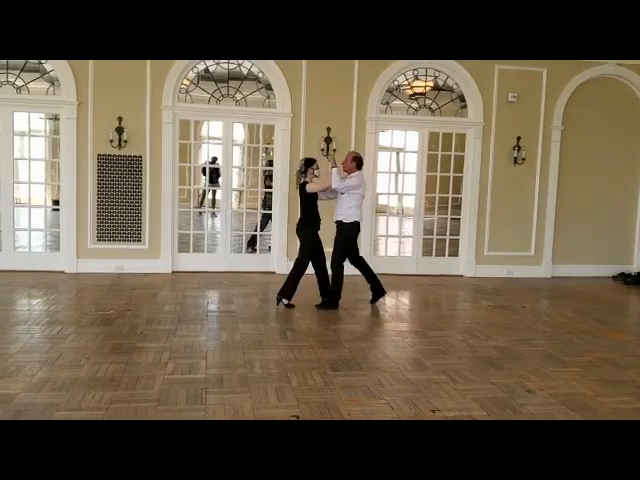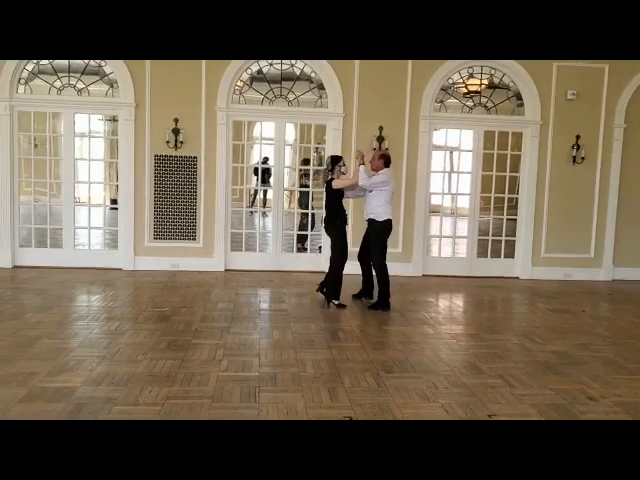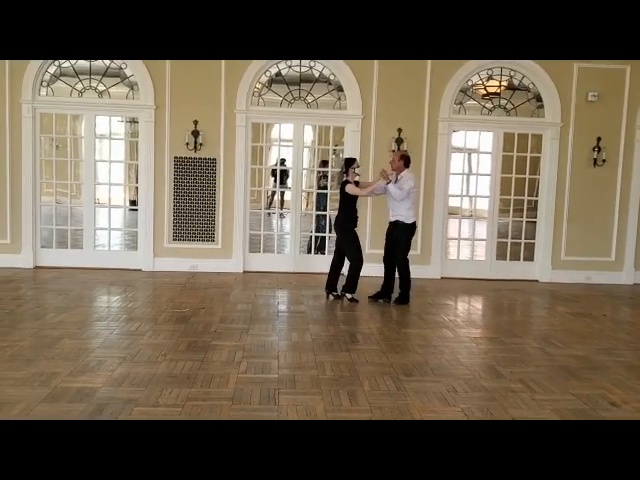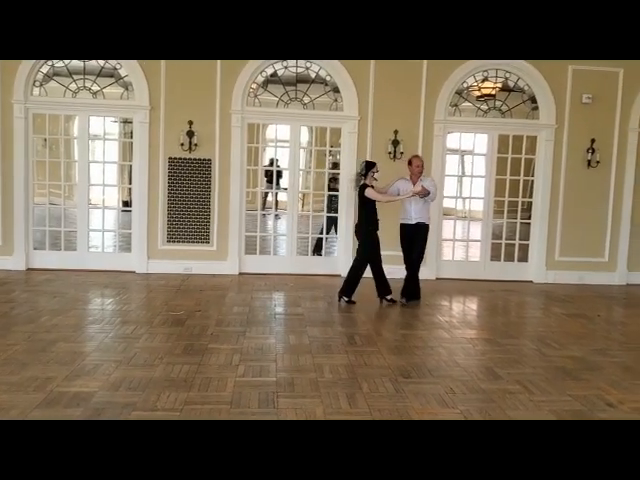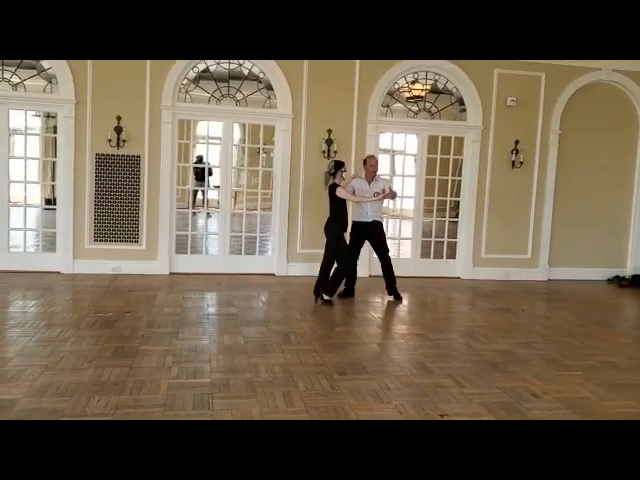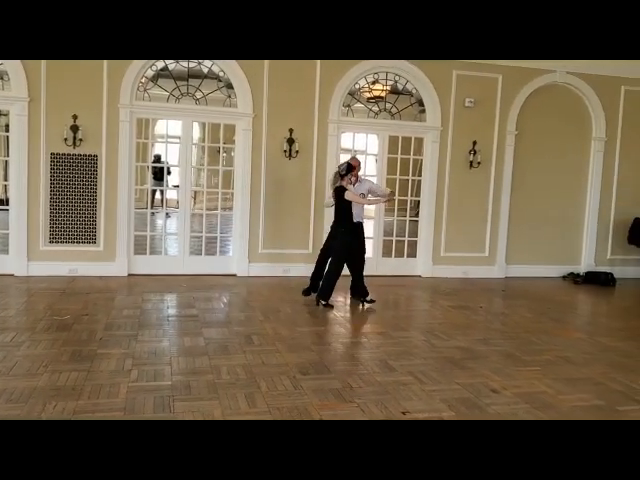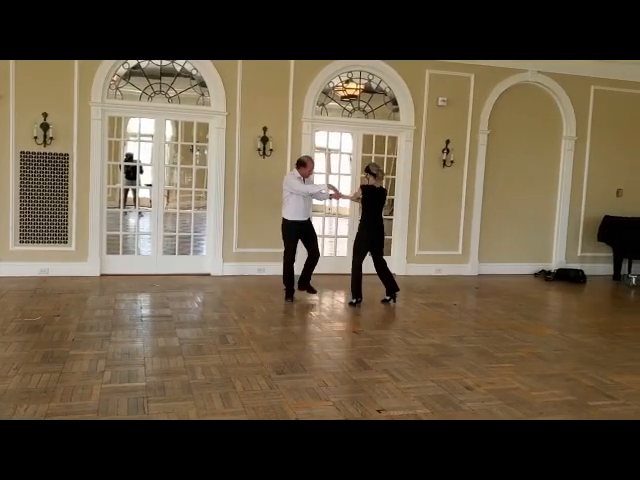
dt=0.7s
person 1, frame 1
left shoulder: (357, 180)
right shoulder: (348, 179)
left elbow: (336, 185)
right elbow: (334, 190)
left wrist: (333, 166)
left hip: (348, 226)
right hip: (346, 225)
left knee: (337, 262)
right knee: (356, 259)
left ankle: (333, 300)
right ankle: (377, 289)
person 1, frame 2
left shoulder: (385, 177)
right shoulder: (376, 177)
left elbow: (363, 183)
right elbow: (360, 190)
left wrist: (361, 163)
left hip: (381, 224)
right hip: (374, 223)
left knee: (378, 262)
right knee: (363, 257)
left ankle: (383, 301)
right ankle: (367, 290)
person 1, frame 3
left shoulder: (409, 179)
right shoulder: (393, 179)
left elbow: (400, 196)
right elbow: (375, 190)
left wrist: (388, 181)
left hip: (406, 225)
right hip: (394, 223)
left knee: (401, 259)
right knee: (388, 258)
left ankle: (404, 295)
right ankle: (386, 291)
person 1, frame 4
left shoulder: (429, 182)
right shoulder: (401, 183)
left elbow: (432, 197)
right elbow: (387, 195)
left wrist: (427, 193)
left hip: (421, 225)
right hip: (405, 225)
left knee: (416, 259)
right knee: (408, 260)
left ankle: (407, 293)
right ankle: (414, 292)
person 1, frame 5
left shoulder: (383, 182)
right shoulder: (356, 181)
left elbow: (391, 193)
left wrist: (392, 194)
left hip: (375, 224)
right hip: (358, 223)
left knee: (384, 257)
right knee: (352, 257)
left ankle: (392, 289)
right ankle: (349, 289)
person 1, frame 6
left shoulder: (366, 183)
left elbow: (379, 191)
right elbow: (328, 202)
left wrist: (389, 194)
left hip: (357, 226)
left knee: (359, 258)
right knee: (324, 254)
left ankle: (356, 289)
right ankle: (313, 286)
person 1, frame 7
left shoulder: (307, 179)
right shoulder: (290, 179)
left elbow: (314, 194)
right elbow: (306, 189)
left wrist: (330, 195)
right wrist: (326, 186)
left hip: (306, 222)
right hip: (291, 223)
left knee: (314, 253)
right knee: (289, 257)
left ankle: (304, 282)
right ankle: (289, 290)
person 2, frame 1
left shoulder: (310, 186)
right shoulder: (305, 186)
left elbow: (326, 192)
right elbow: (327, 186)
left hip: (310, 228)
right hip: (306, 229)
left knee: (320, 262)
right knee: (302, 263)
left ankle: (326, 295)
right ankle: (283, 295)
person 2, frame 2
left shoulder: (337, 182)
right shoulder: (333, 182)
left elbow: (352, 187)
right elbow: (353, 181)
left hip: (336, 223)
right hip: (334, 224)
left knee: (338, 258)
right knee: (338, 259)
left ankle: (325, 286)
right ankle: (332, 297)
person 2, frame 3
left shoulder: (354, 184)
right shoulder: (346, 185)
left elbow: (369, 185)
right elbow: (364, 192)
left wrist: (385, 178)
right wrist: (381, 181)
left hip: (344, 225)
right hip: (345, 226)
left knee: (339, 257)
right knee: (356, 259)
left ankle: (331, 289)
right ankle: (348, 291)
person 2, frame 4
left shoulder: (369, 188)
right shoulder: (365, 189)
left elbow: (384, 190)
right elbow: (384, 199)
right wrist: (406, 195)
left hip: (369, 229)
right hip: (365, 229)
left knee: (376, 262)
right knee: (361, 262)
left ankle: (384, 293)
right ankle: (345, 294)
person 2, frame 5
left shoulder: (335, 187)
right shoulder: (336, 188)
left elbow: (351, 196)
right elbow: (355, 199)
right wrist: (377, 198)
left hip: (334, 228)
right hip: (334, 229)
left knee: (329, 260)
right knee: (345, 262)
left ankle: (320, 292)
right ankle: (326, 292)
person 2, frame 6
left shoulder: (339, 189)
right shoulder: (344, 191)
right elbow: (366, 202)
right wrist: (385, 199)
left hip: (344, 231)
right hip: (341, 232)
right knee: (336, 264)
left ankle: (361, 294)
right ankle: (322, 298)
person 2, frame 7
left shoulder: (364, 188)
right shoulder: (383, 192)
left elbow: (354, 198)
left wrist: (341, 195)
left hip: (365, 230)
right hip: (377, 231)
left knee: (357, 264)
right knee: (379, 262)
left ankle: (356, 297)
right ankle: (392, 293)
